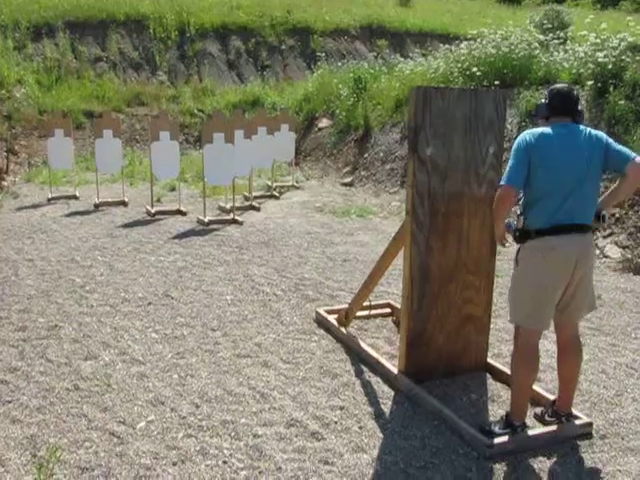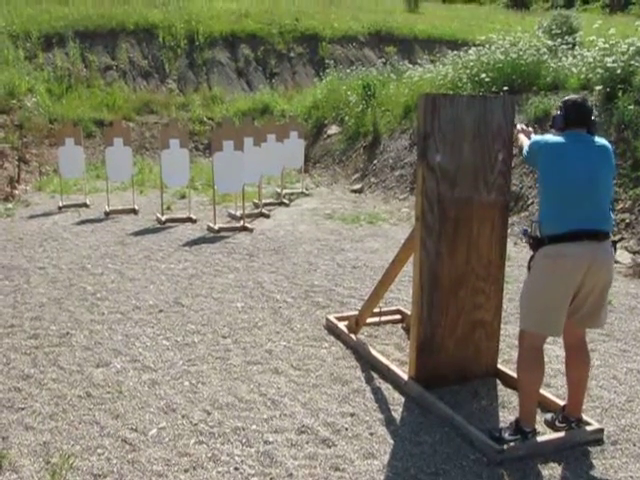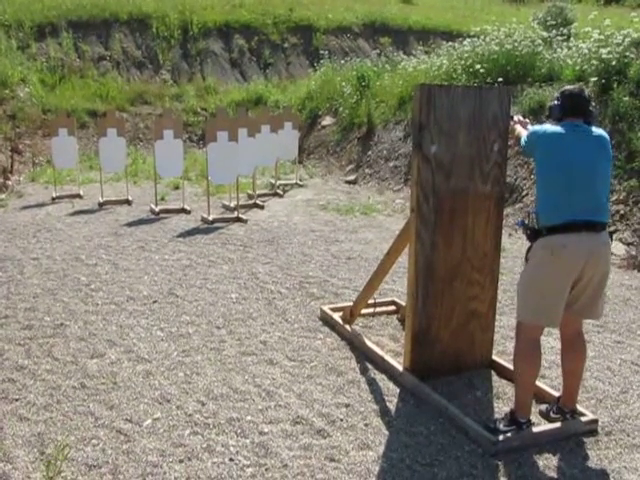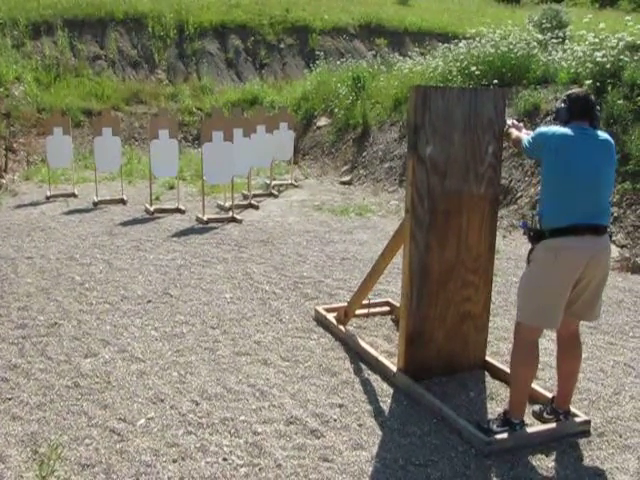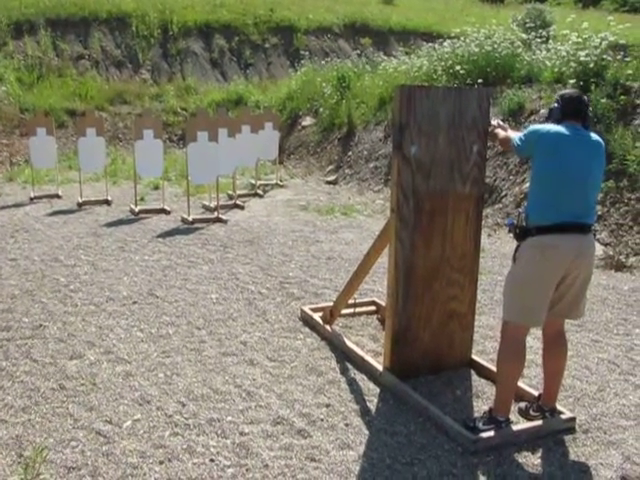
dt=1s
person 1, frame 1
left shoulder: (531, 140)
right shoulder: (596, 140)
left elbow: (506, 194)
left wrist: (499, 227)
right wrist: (603, 204)
left hip: (542, 246)
right hip: (582, 244)
left knee: (526, 335)
right knee: (569, 331)
left ankle: (516, 420)
right ankle: (562, 409)
person 1, frame 2
left shoulder: (545, 146)
right shoulder: (604, 150)
left elbow: (528, 151)
left wrist: (522, 136)
left hip: (559, 253)
right hip: (600, 252)
left knee: (531, 339)
right knee: (576, 336)
left ankle: (525, 425)
right ankle: (572, 415)
person 1, frame 3
left shoulder: (544, 136)
right shoulder: (601, 140)
left elbow: (524, 140)
left wrist: (519, 126)
left hip: (557, 244)
right hip: (597, 243)
left knee: (528, 331)
right knee: (572, 327)
left ankle: (520, 417)
right ankle: (567, 406)
person 1, frame 4
left shoulder: (551, 138)
right shoulder: (606, 144)
left elbow: (522, 143)
left wrist: (513, 130)
right wrist: (525, 131)
left hip: (559, 246)
right hip: (598, 246)
left knee: (527, 332)
right knee: (569, 329)
left ankle: (514, 417)
right ankle: (561, 407)
person 1, frame 5
left shoulder: (544, 135)
right shoulder: (596, 145)
left elbow: (509, 143)
left wrist: (498, 131)
right wrist: (510, 131)
left hip: (544, 244)
right hip: (582, 244)
left knee: (514, 330)
right knee: (554, 326)
left ankle: (499, 415)
right ankle: (547, 405)
